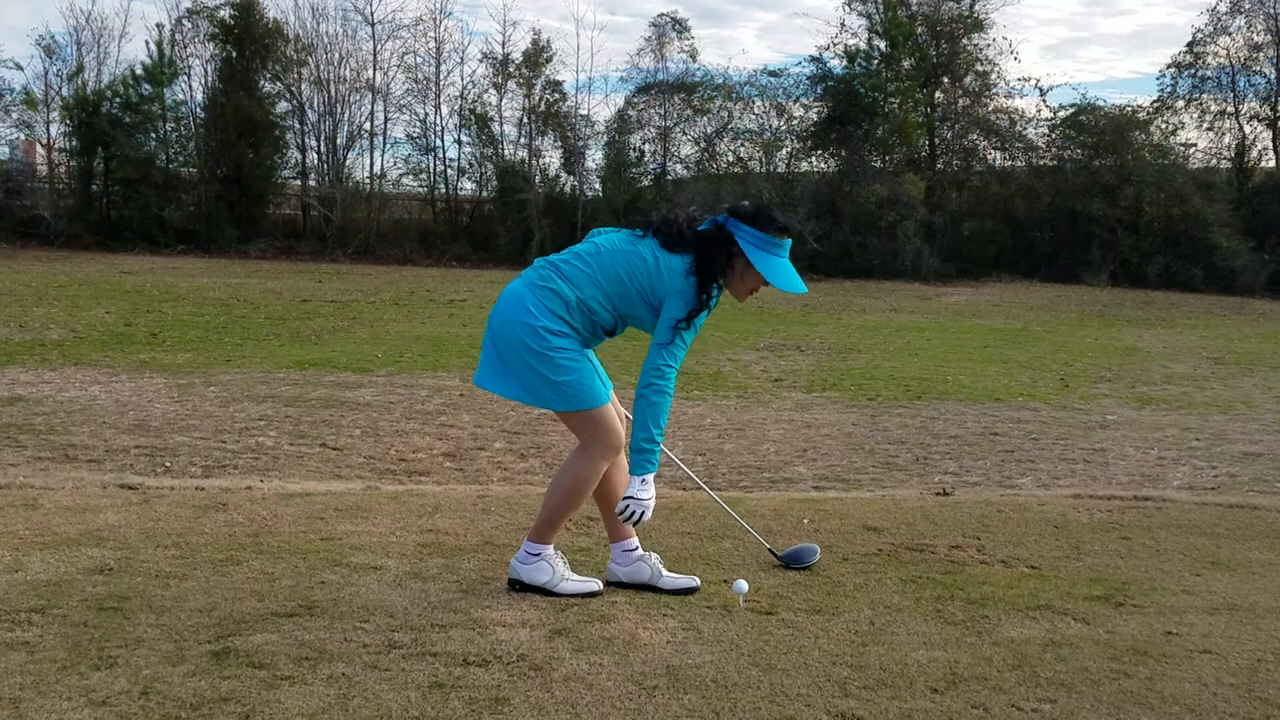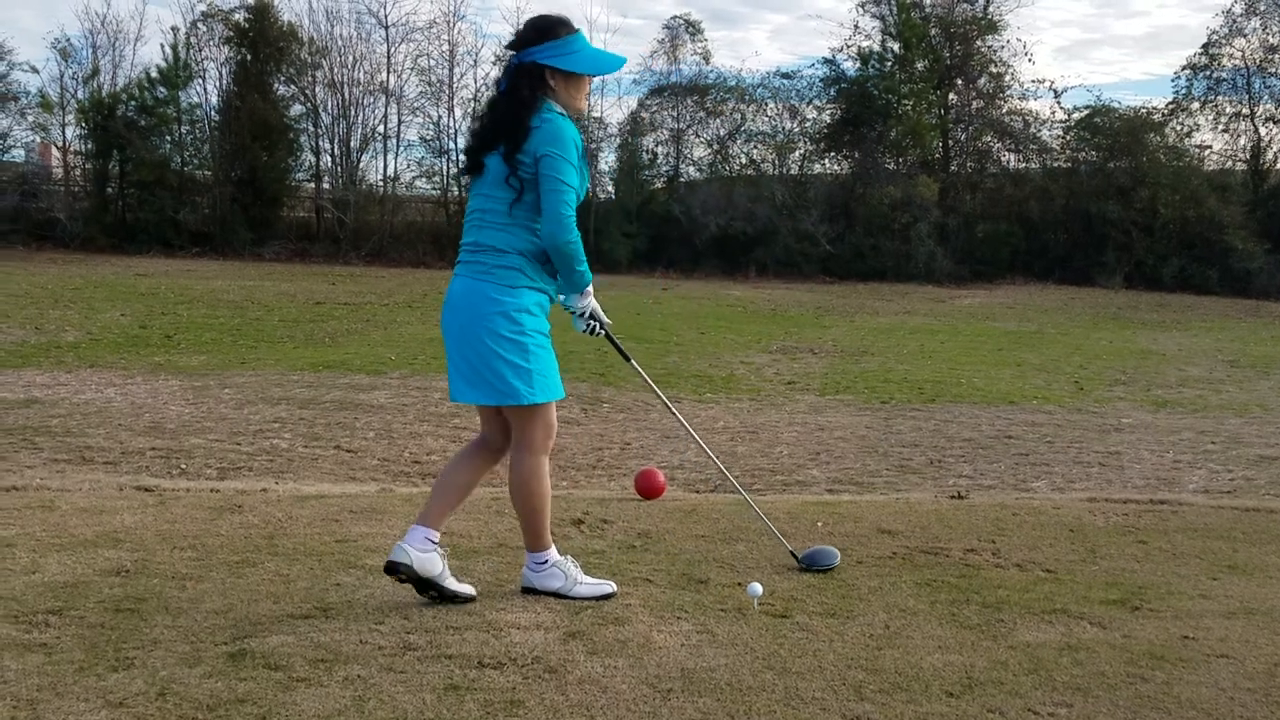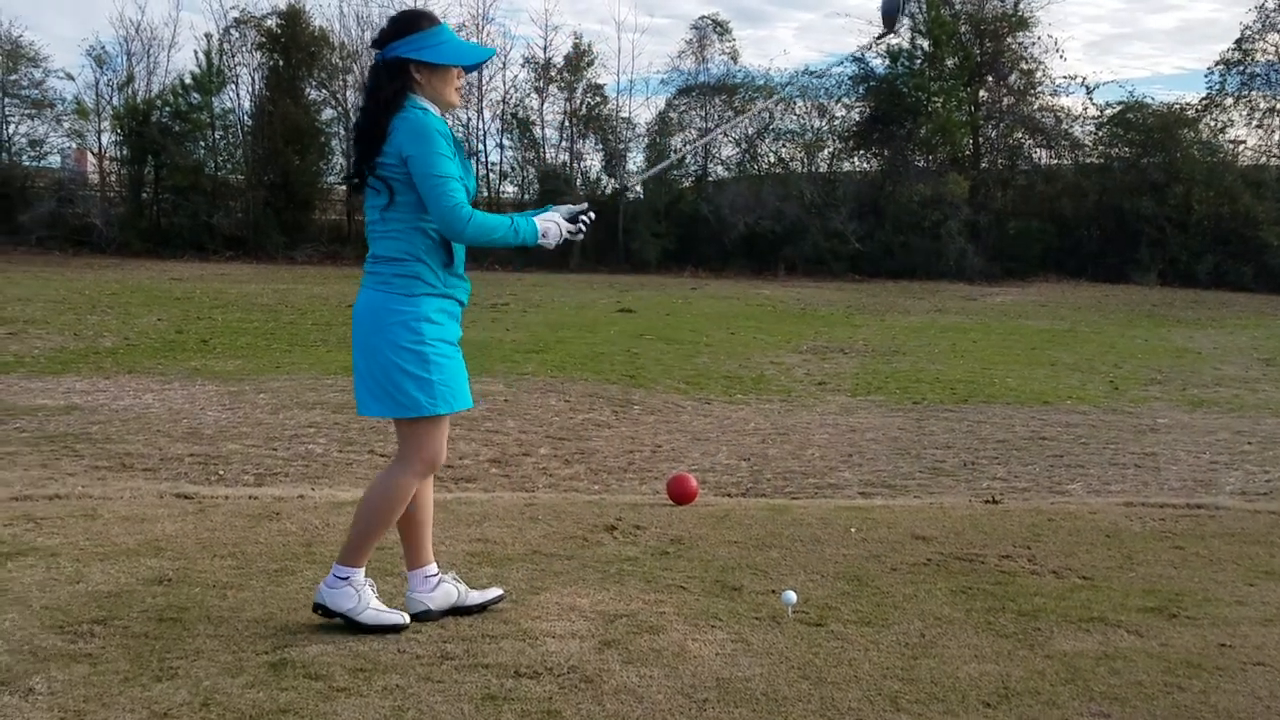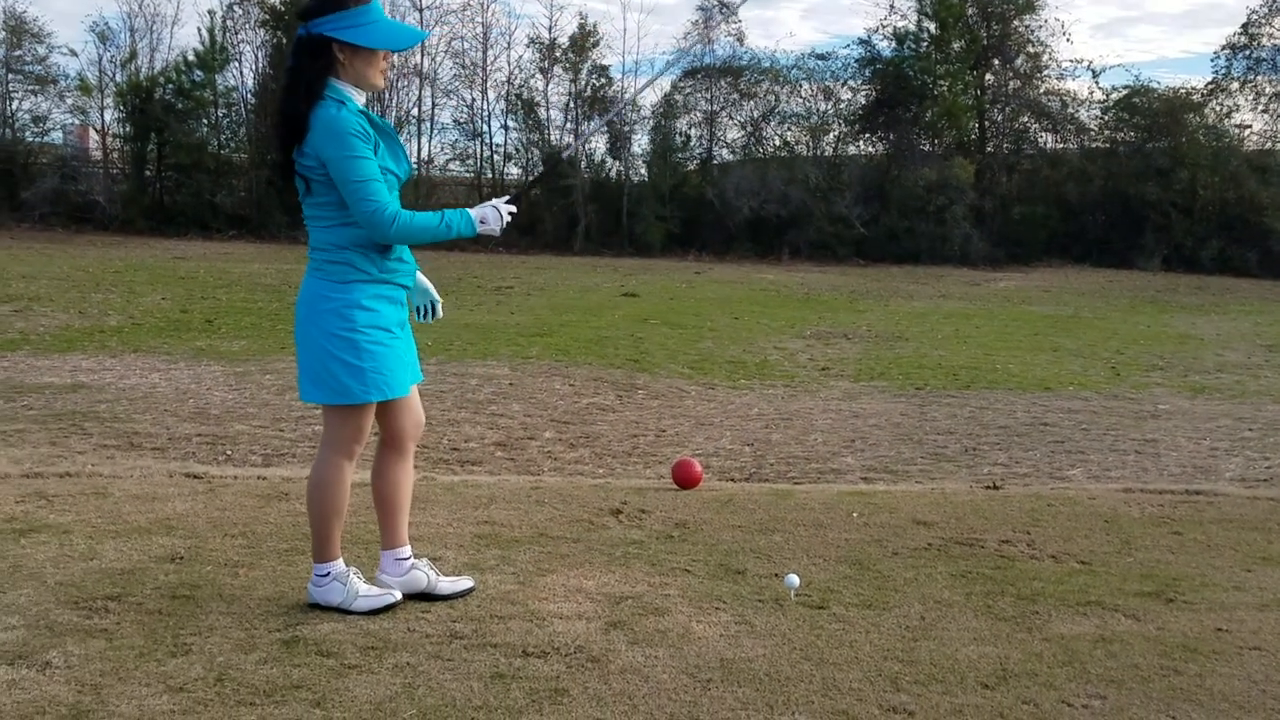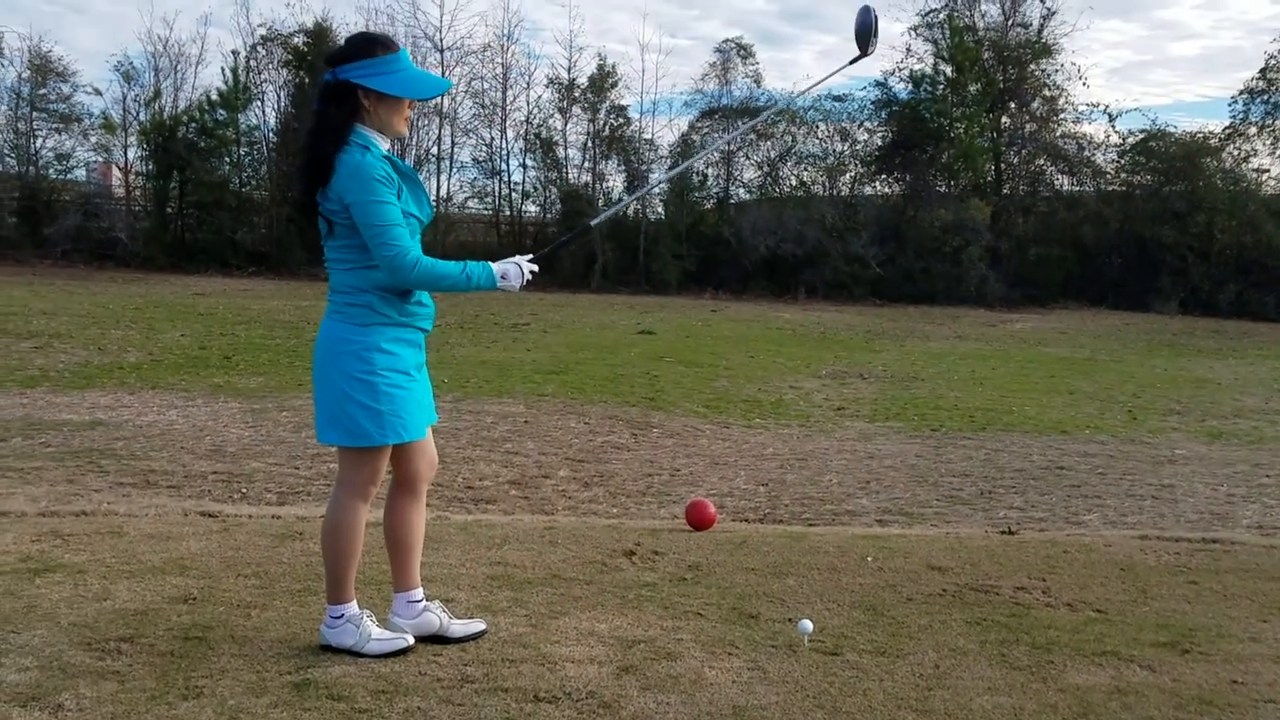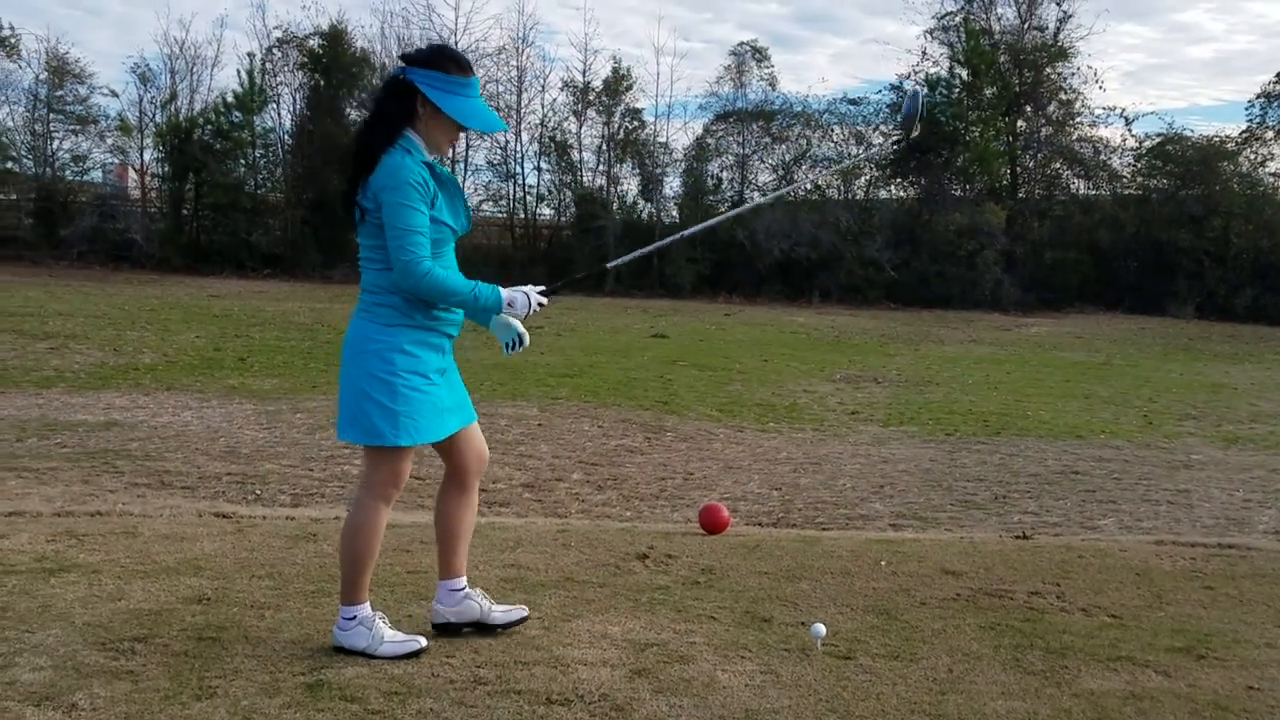
dt=0.7s
person 1, frame 1
left shoulder: (680, 250)
right shoulder: (693, 282)
left elbow: (600, 239)
right elbow: (658, 377)
right wrist: (643, 475)
left hip: (530, 304)
right hip: (537, 320)
left knee: (610, 430)
right knee: (604, 441)
left ankle: (626, 558)
right ankle: (533, 559)
person 1, frame 2
left shoulder: (503, 132)
right shoulder: (554, 131)
right elbow: (557, 229)
left wrist: (569, 291)
right wrist: (581, 288)
left hip: (474, 295)
right hip: (508, 302)
left knee: (497, 437)
right knee: (536, 434)
left ankle: (419, 546)
right ankle: (544, 566)
person 1, frame 3
left shoulder: (394, 131)
right shoulder: (420, 126)
left elbow: (436, 226)
right elbow: (458, 222)
left wrist: (541, 224)
right wrist: (532, 226)
left hip: (394, 308)
right hip: (412, 312)
left knee: (415, 454)
right knee: (422, 457)
left ankle: (426, 584)
right ankle: (344, 581)
person 1, frame 4
left shoulder: (348, 116)
right shoulder: (336, 122)
right elbow: (381, 220)
left wrist: (410, 275)
right wrist: (470, 220)
left hip: (377, 298)
right hip: (351, 302)
left knee: (404, 429)
right knee: (345, 441)
left ankle: (398, 564)
right ankle: (328, 576)
person 1, frame 5
left shoulder: (372, 161)
right shoulder: (360, 166)
right elbow: (402, 264)
right wrist: (491, 274)
left hip: (394, 341)
right hip: (370, 344)
left knee: (416, 472)
right knee: (360, 483)
left ankle: (410, 607)
right ankle: (341, 619)
person 1, frame 6
left shoulder: (424, 169)
right shoulder: (401, 171)
right elbow: (414, 273)
left wrist: (493, 314)
right wrist: (497, 300)
left hip: (428, 348)
right hip: (396, 348)
left knee: (470, 464)
right knee: (384, 483)
left ankle: (454, 598)
right ankle: (354, 619)
